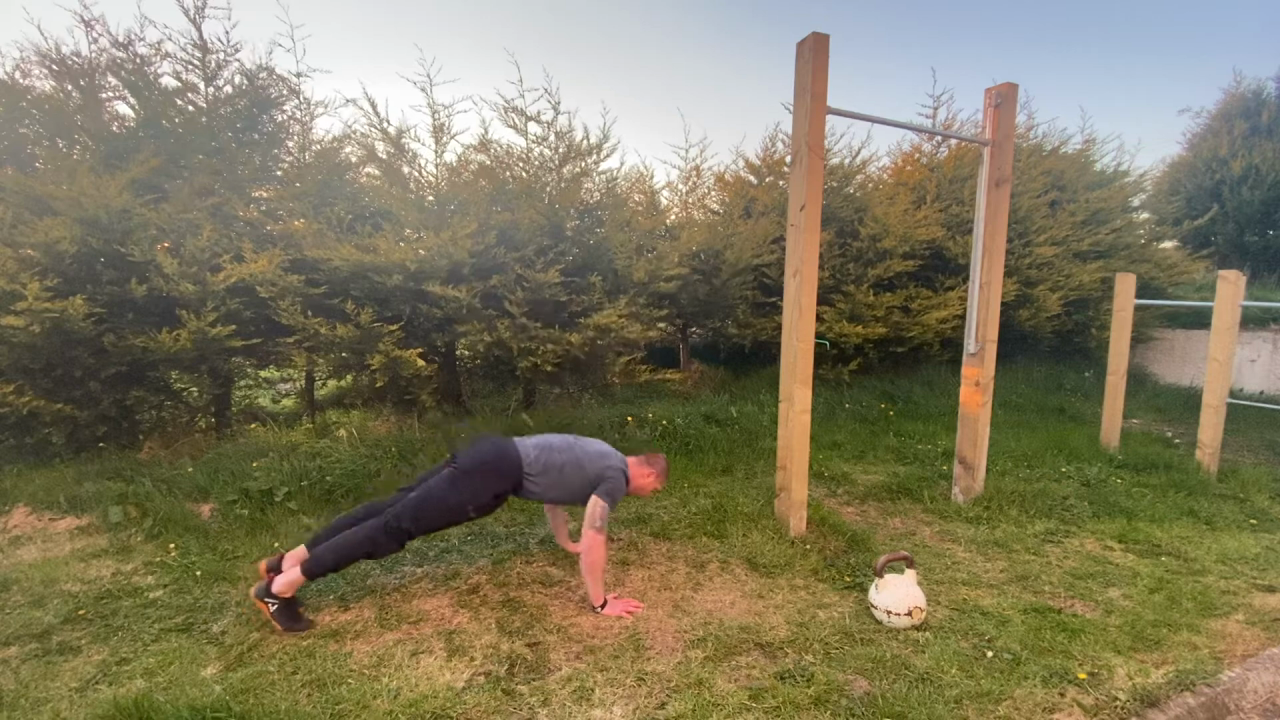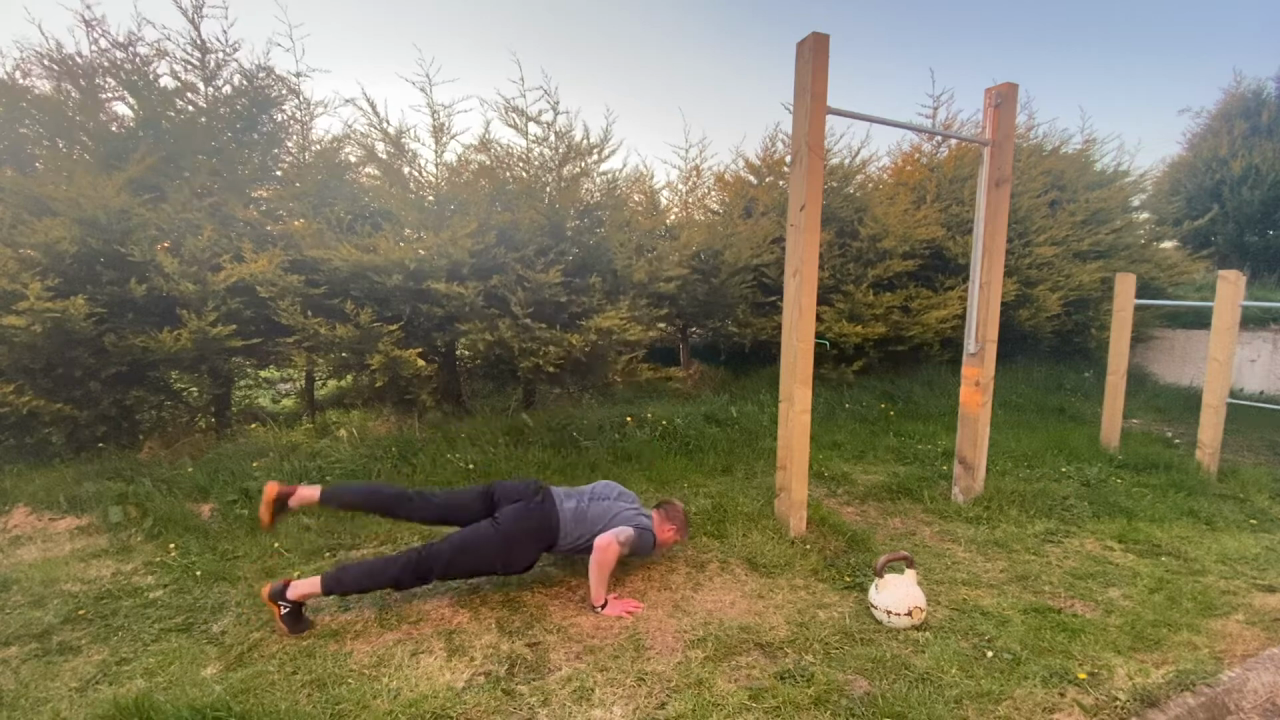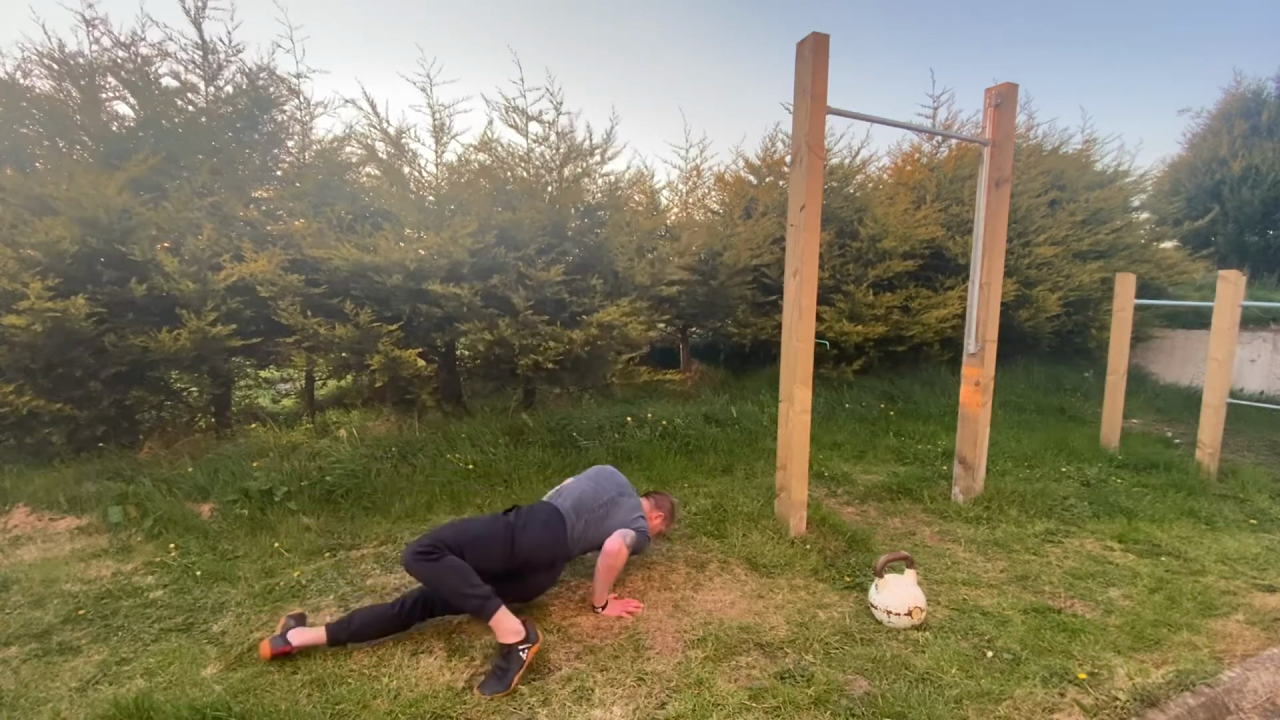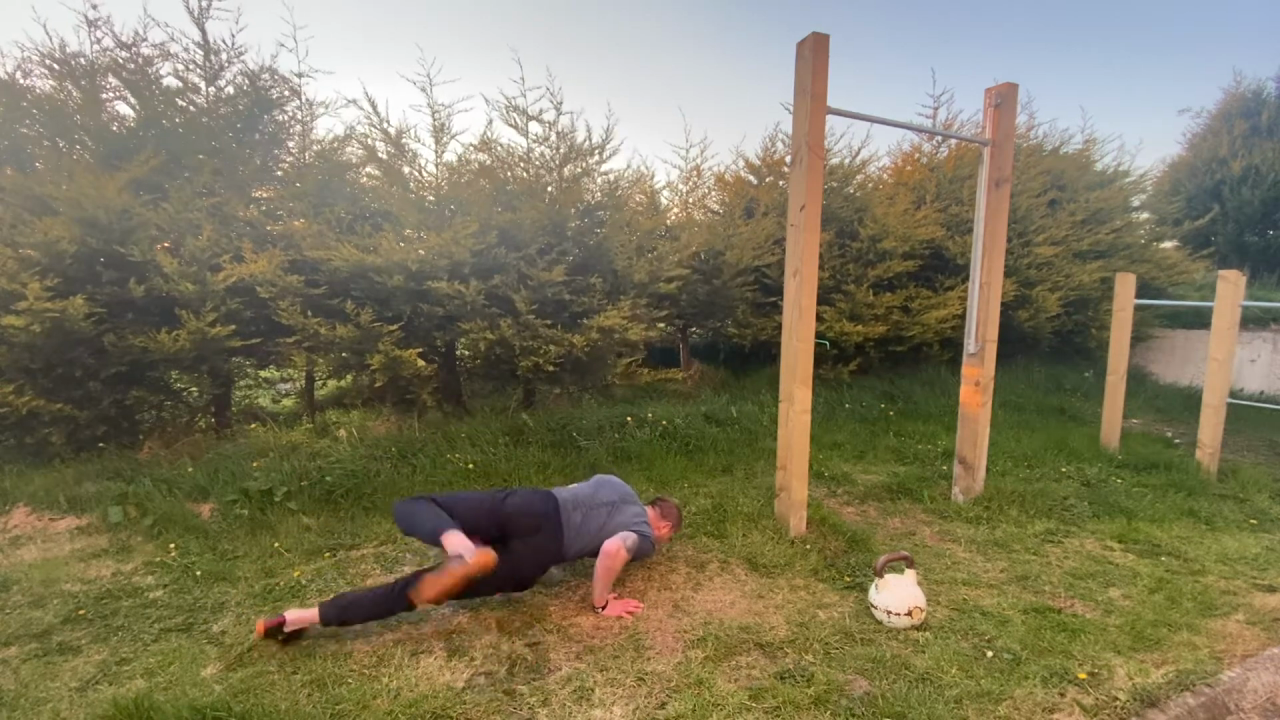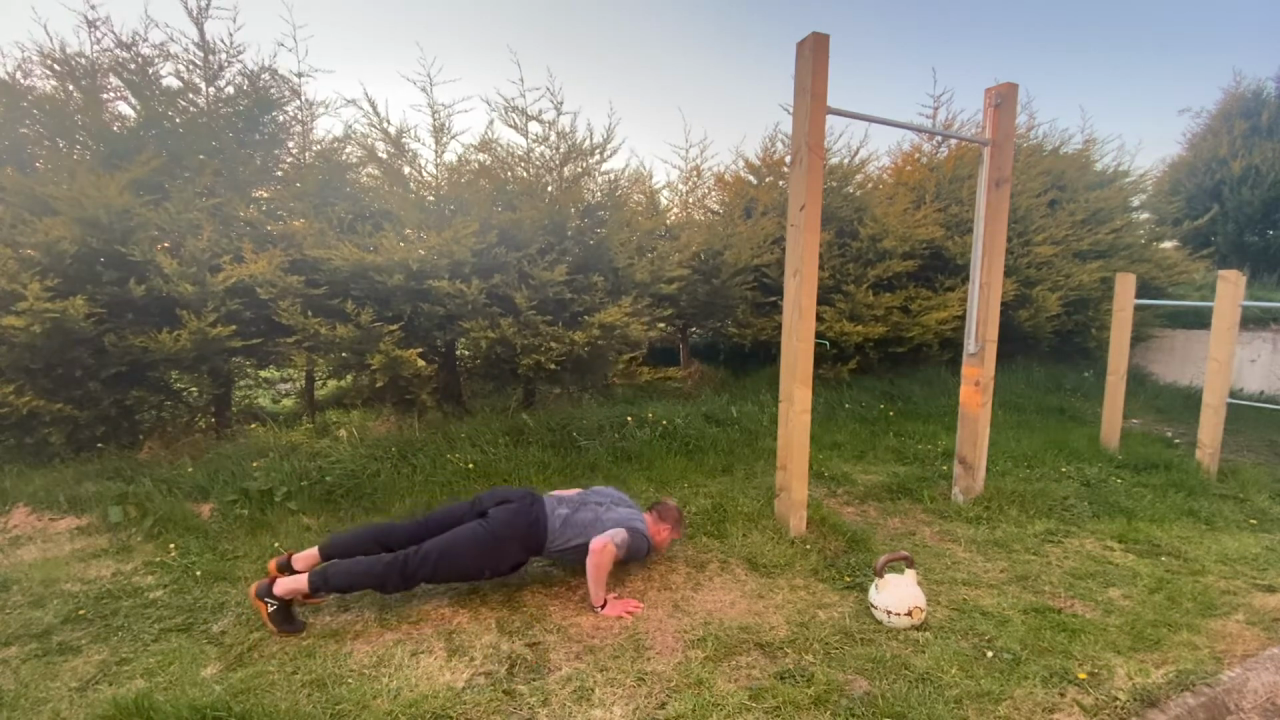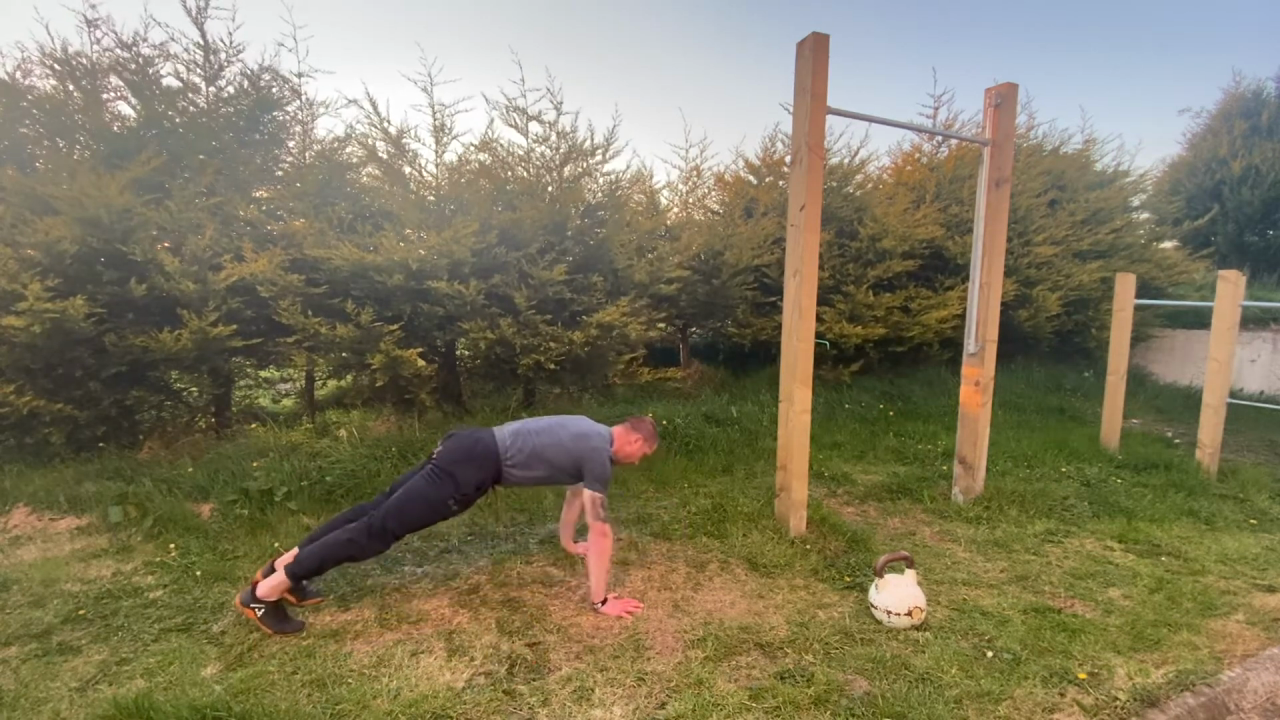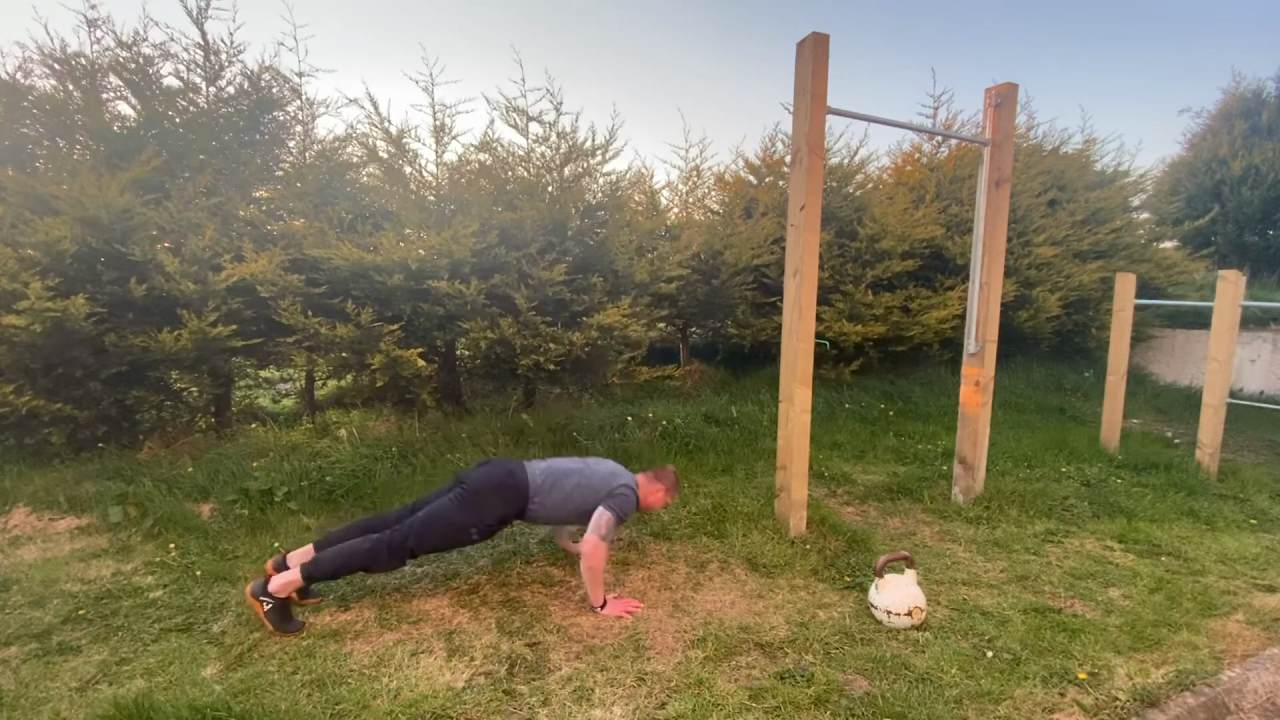
dt=0.7s
person 1, frame 1
left shoulder: (603, 459)
right shoulder: (616, 476)
right elbow: (594, 539)
left wrist: (565, 542)
right wrist: (600, 602)
left hip: (490, 451)
right hip: (494, 471)
left knee: (391, 507)
right knee: (397, 525)
left ankle: (287, 561)
right ankle: (280, 586)
person 1, frame 2
left shoulder: (623, 494)
right shoulder: (644, 534)
right elbow: (605, 545)
right wrist: (600, 603)
left hip: (529, 494)
right hip: (526, 533)
left knee: (413, 503)
right knee: (422, 564)
left ankle: (298, 494)
right ankle: (293, 591)
person 1, frame 3
left shoulder: (607, 472)
right shoulder: (640, 531)
right elbow: (614, 548)
right wrist: (601, 603)
left hip: (535, 524)
right hip: (542, 571)
person 1, frame 4
left shoulder: (613, 483)
right shoulder: (645, 538)
right elbow: (612, 550)
right wrist: (601, 603)
left hip: (532, 506)
right hip: (535, 548)
right knee: (415, 586)
person 1, frame 5
left shoulder: (616, 496)
right shoulder: (638, 537)
right elbow: (600, 549)
right wrist: (600, 603)
left hip: (516, 500)
right hip: (514, 533)
left knee: (407, 533)
right knee: (407, 566)
left ankle: (296, 562)
right ankle: (278, 591)
person 1, frame 6
left shoulder: (591, 433)
right shoulder: (600, 454)
left elbow: (573, 489)
right elbow: (600, 531)
left wrist: (568, 543)
right wrist: (601, 600)
left hip: (470, 444)
right hip: (475, 465)
left knee: (380, 508)
right knee: (381, 528)
left ankle: (280, 565)
right ankle: (264, 592)
person 1, frame 7
left shoulder: (613, 474)
right shoulder: (625, 496)
right elbow: (593, 546)
left wrist: (570, 544)
right wrist: (600, 602)
left hip: (500, 474)
right hip: (503, 497)
left knee: (401, 519)
right knee: (399, 543)
left ankle: (292, 559)
right ankle: (275, 586)
